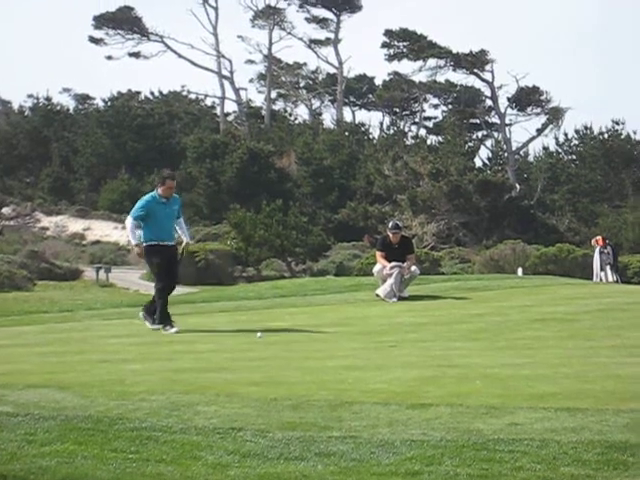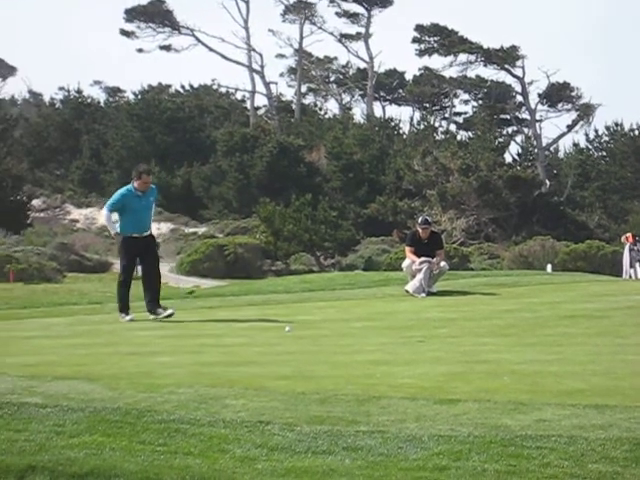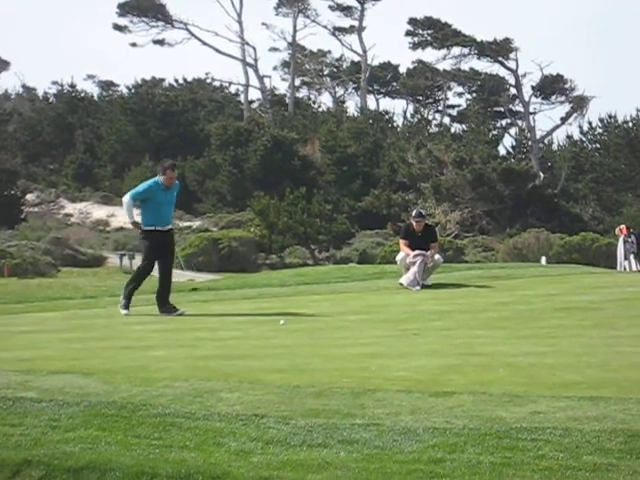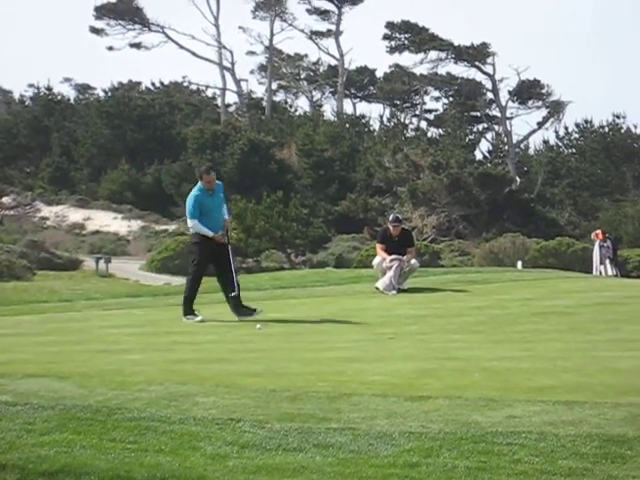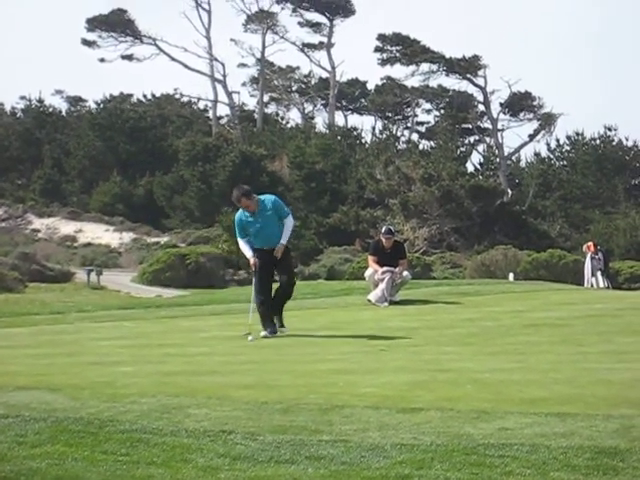
dt=1s
person 1, frame 1
left shoulder: (176, 200)
right shoulder: (147, 201)
right elbow: (130, 222)
left wrist: (186, 238)
right wrist: (135, 243)
left hip: (170, 246)
right hip: (153, 247)
left knee: (171, 283)
right knee: (162, 284)
left ankle: (148, 312)
right ankle: (164, 321)
person 1, frame 2
left shoulder: (153, 190)
right shoulder: (123, 195)
right elbow: (106, 211)
right wrist: (114, 232)
left hip: (147, 237)
right hip: (128, 240)
left knee: (153, 271)
right knee: (126, 276)
left ankle: (154, 307)
right ankle: (124, 310)
person 1, frame 3
left shoulder: (176, 186)
right shoulder: (149, 187)
right elbow: (127, 199)
right wrist: (132, 220)
left hip: (167, 232)
right hip: (150, 233)
left knee: (166, 269)
right knee: (146, 267)
left ankle: (164, 304)
right ankle: (126, 298)
person 1, frame 4
left shoulder: (219, 187)
right shoulder: (195, 196)
right elbow: (192, 223)
left wrist: (225, 219)
right wrist: (213, 235)
left hip: (220, 237)
right hip: (202, 239)
left knee: (228, 273)
right knee: (196, 276)
left ankle: (238, 307)
right ankle: (187, 311)
person 1, frame 5
left shoulder: (272, 201)
right shoulder: (240, 217)
left elbow: (289, 220)
right elbow: (242, 241)
left wrist: (282, 243)
right wrist: (250, 256)
left hip: (279, 250)
right hip: (260, 252)
left knee: (288, 282)
right knee: (262, 290)
left ankle: (276, 312)
right ankle: (269, 325)
